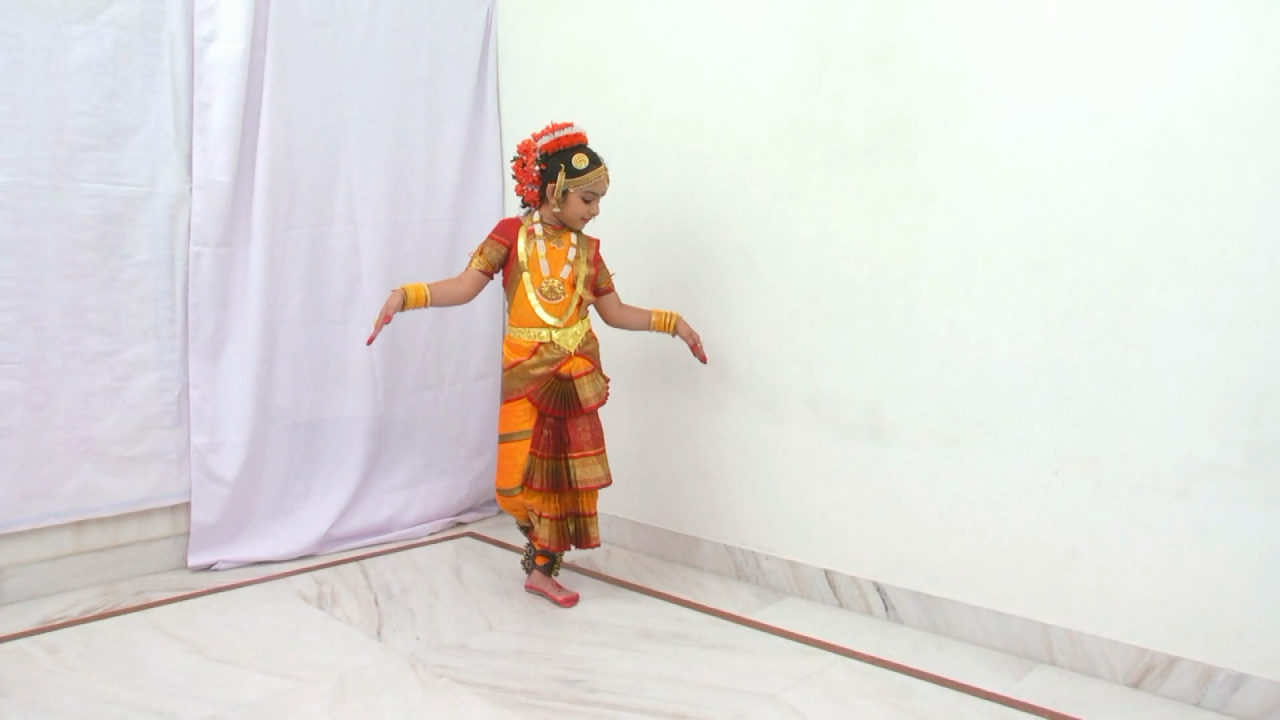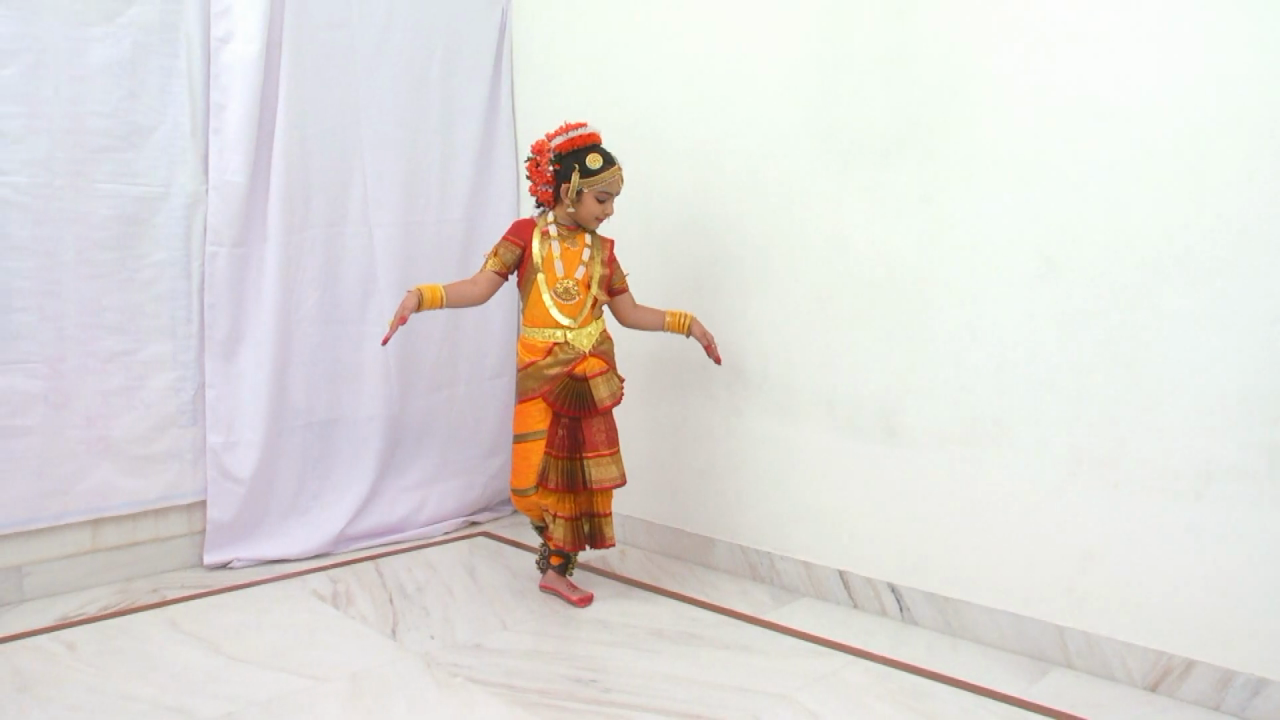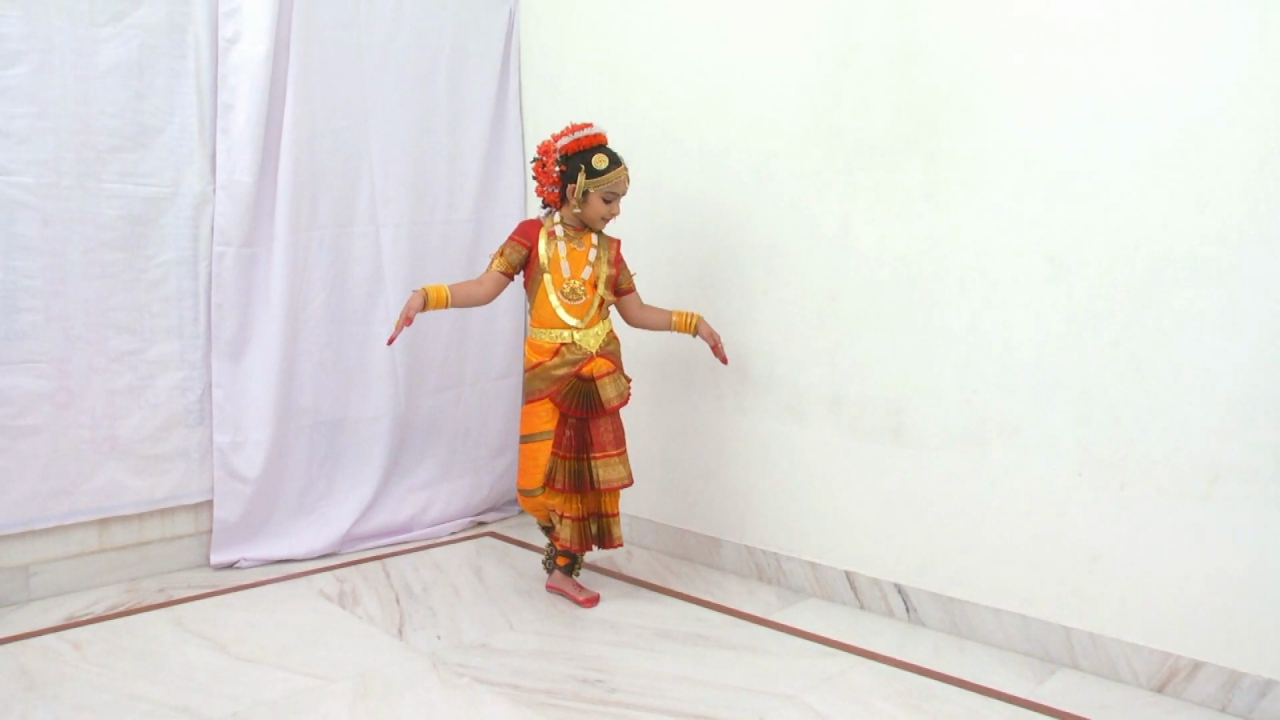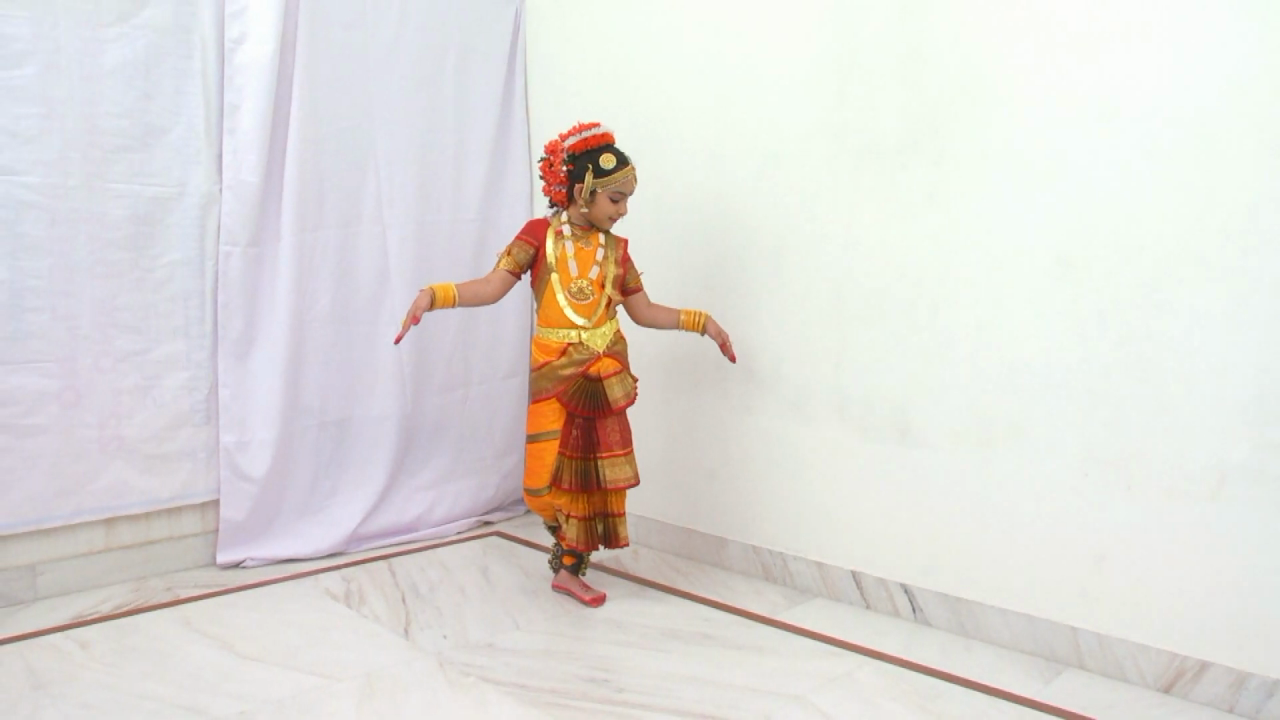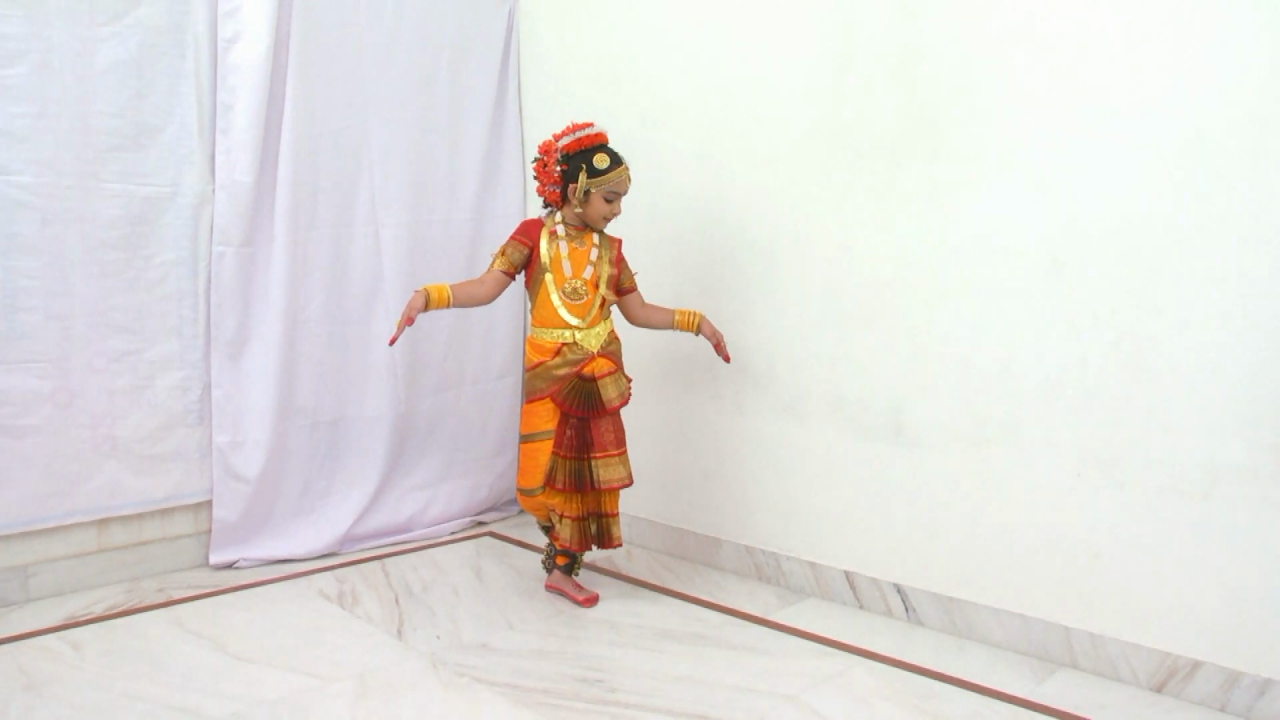
dt=0.5s
person 1, frame 1
left shoulder: (587, 249)
right shoulder: (512, 233)
left elbow: (615, 312)
right elbow: (464, 287)
left wrist: (671, 322)
right wrist: (405, 295)
left hip: (575, 376)
right hip: (527, 374)
left knee: (565, 473)
right knee: (523, 475)
left ankle: (542, 568)
right ankle: (540, 561)
person 1, frame 2
left shoulder: (601, 250)
right shoulder: (526, 234)
left elbow: (629, 313)
right elbow: (479, 288)
left wrist: (686, 323)
right wrist: (421, 295)
left hip: (589, 376)
right hip: (541, 374)
left knee: (579, 473)
right knee: (539, 475)
left ankle: (556, 568)
right ankle: (556, 555)
person 1, frame 3
left shoulder: (609, 249)
right shoulder: (533, 234)
left elbow: (635, 312)
right elbow: (485, 287)
left wrist: (692, 322)
right wrist: (426, 295)
left hip: (596, 376)
right hip: (548, 374)
left knee: (586, 473)
right knee: (546, 475)
left ankle: (563, 568)
right ankle: (561, 561)
person 1, frame 4
left shoulder: (616, 248)
right shoulder: (540, 234)
left elbow: (644, 312)
right elbow: (492, 287)
left wrist: (701, 321)
right wrist: (433, 294)
left hip: (603, 376)
right hip: (555, 373)
left knee: (593, 473)
right knee: (551, 474)
left ankle: (569, 568)
right ankle: (568, 557)
person 1, frame 5
left shoulder: (609, 249)
right shoulder: (534, 234)
left elbow: (638, 311)
right elbow: (486, 287)
left wrist: (695, 321)
right wrist: (428, 295)
left hip: (597, 376)
right hip: (549, 374)
left knee: (587, 473)
right knee: (544, 475)
left ankle: (563, 568)
right ankle: (561, 561)
